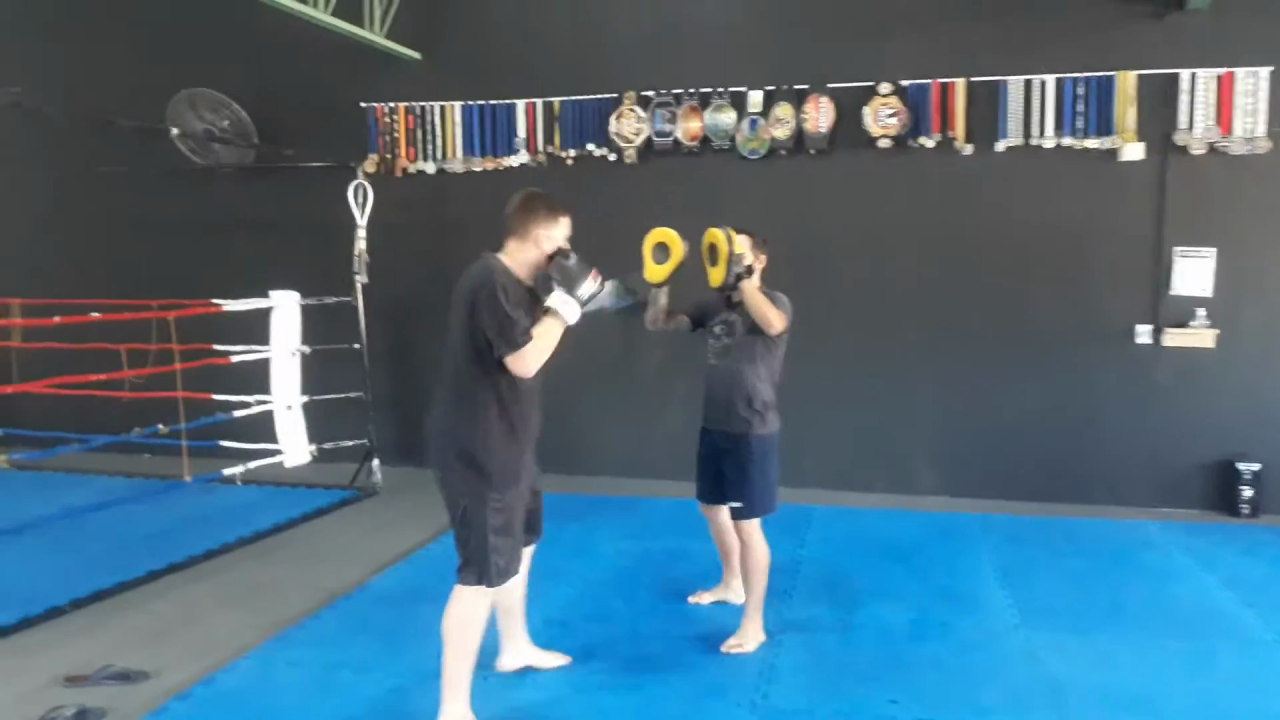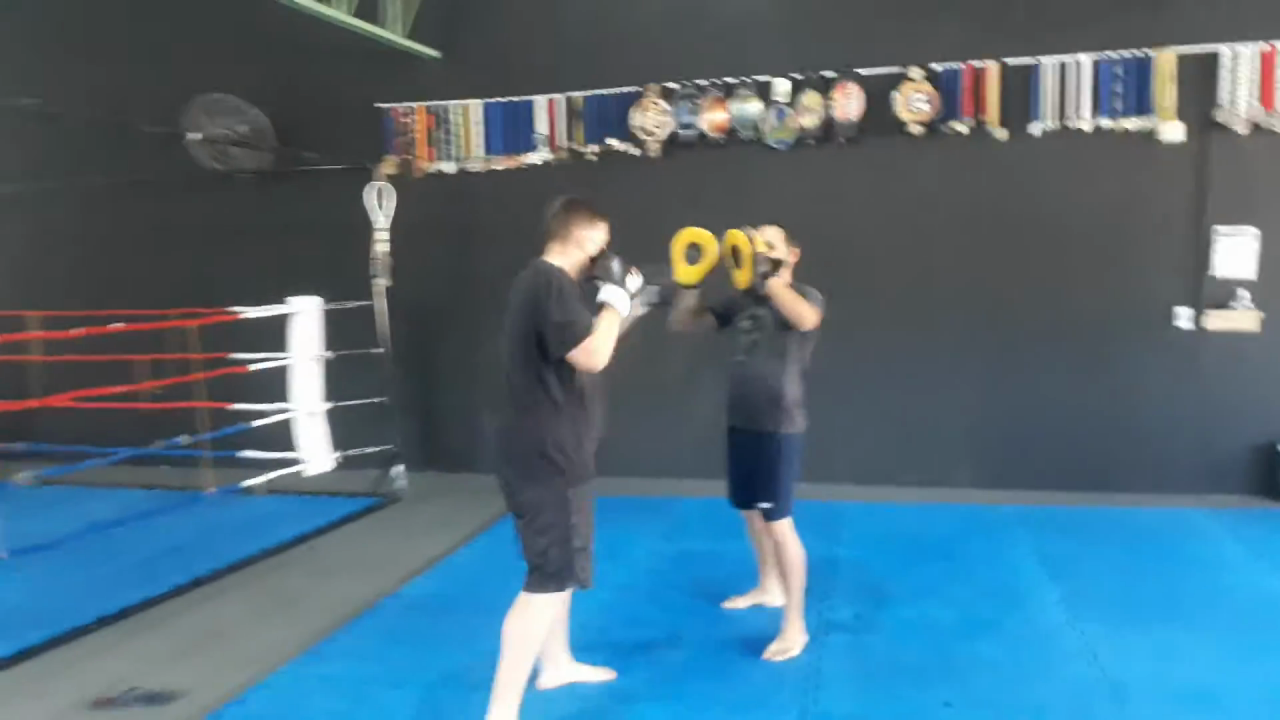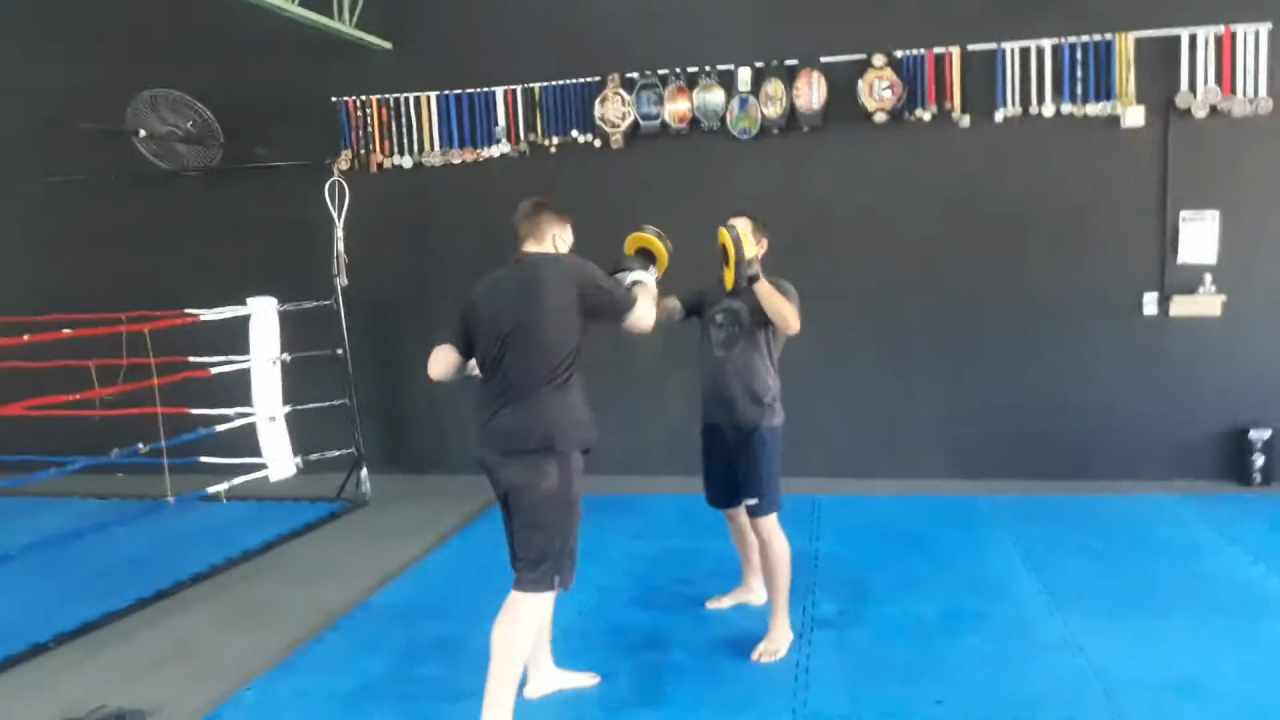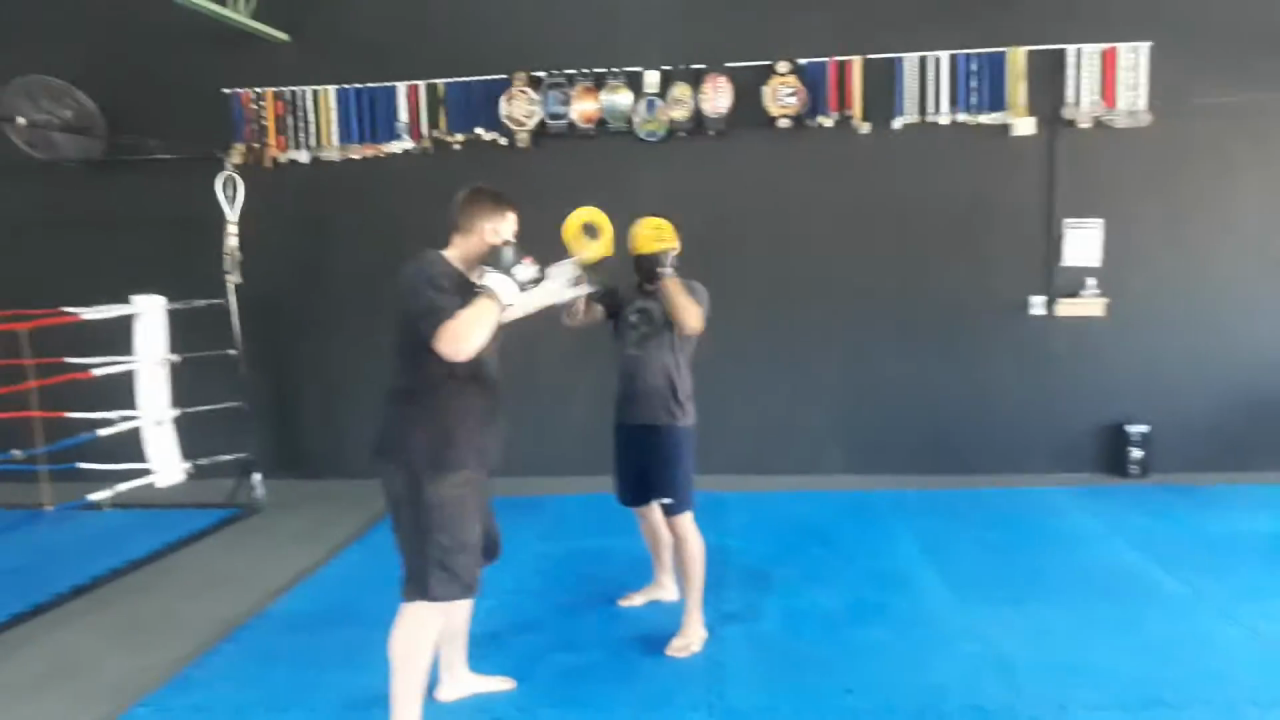
dt=0.3s
person 1, frame 1
left shoulder: (510, 279)
right shoulder: (495, 281)
right elbow: (525, 360)
left wrist: (577, 290)
right wrist: (567, 301)
left hip: (505, 443)
right hip: (480, 448)
left knee: (521, 540)
right knee: (483, 572)
left ankle: (515, 645)
person 1, frame 2
left shoulder: (556, 285)
right shoulder: (552, 286)
right elbow: (593, 355)
left wrist: (619, 295)
right wrist: (616, 293)
left hip: (553, 450)
right hip: (549, 453)
left knee: (558, 568)
right knee: (552, 580)
left ankle: (558, 663)
person 1, frame 3
left shoulder: (486, 290)
right shoulder: (573, 273)
left elbow: (440, 368)
right elbow: (642, 319)
right wrist: (639, 279)
left hip: (503, 443)
right hip: (548, 445)
left knee: (544, 564)
right knee: (537, 578)
left ankle: (541, 671)
person 1, frame 4
left shoulder: (461, 279)
right shoulder: (426, 275)
left elbow: (478, 324)
right elbow: (455, 345)
right wrist: (501, 284)
left hip: (459, 451)
right hip: (429, 456)
left knee: (465, 565)
right knee: (432, 587)
left ankle: (455, 673)
person 2, frame 1
left shoulder: (774, 302)
right shoulder: (713, 305)
left elbow: (773, 325)
right elbow: (658, 323)
left wrist: (740, 279)
right wrist: (661, 283)
left hip: (752, 430)
right hip: (714, 425)
left knee: (747, 524)
right knee: (712, 507)
left ankle: (754, 623)
right ankle: (731, 584)
person 2, frame 2
left shoulder: (804, 298)
right shoulder: (739, 301)
left elbow: (807, 321)
right elbow: (682, 323)
left wrist: (767, 278)
right wrist: (690, 284)
left hip: (779, 427)
right hip: (741, 423)
left knee: (778, 523)
right knee: (751, 512)
left ankle: (795, 626)
right ankle: (769, 587)
person 2, frame 3
left shoulder: (775, 290)
right shoulder: (709, 295)
left elbow: (790, 325)
right elbow: (659, 311)
left wrist: (754, 277)
left hip: (758, 422)
right hip: (715, 420)
left knee: (764, 520)
right knee: (732, 509)
left ankle: (781, 625)
right ankle: (752, 585)
person 2, frame 4
left shoulder: (688, 290)
right shoulder: (622, 295)
left elbow: (690, 324)
right elbow: (575, 318)
left wrist: (664, 273)
left hip: (670, 421)
right hip: (629, 418)
left knee: (679, 518)
right knee: (644, 506)
left ankle: (694, 621)
right ankle: (663, 582)
